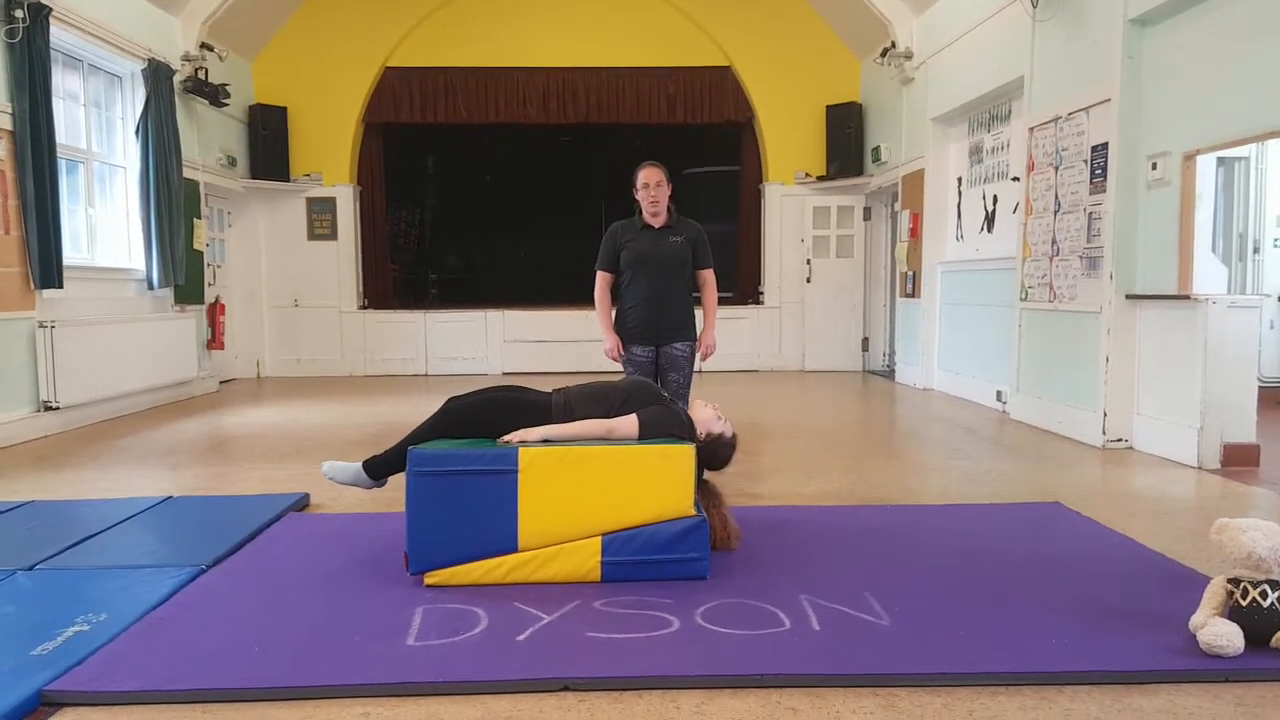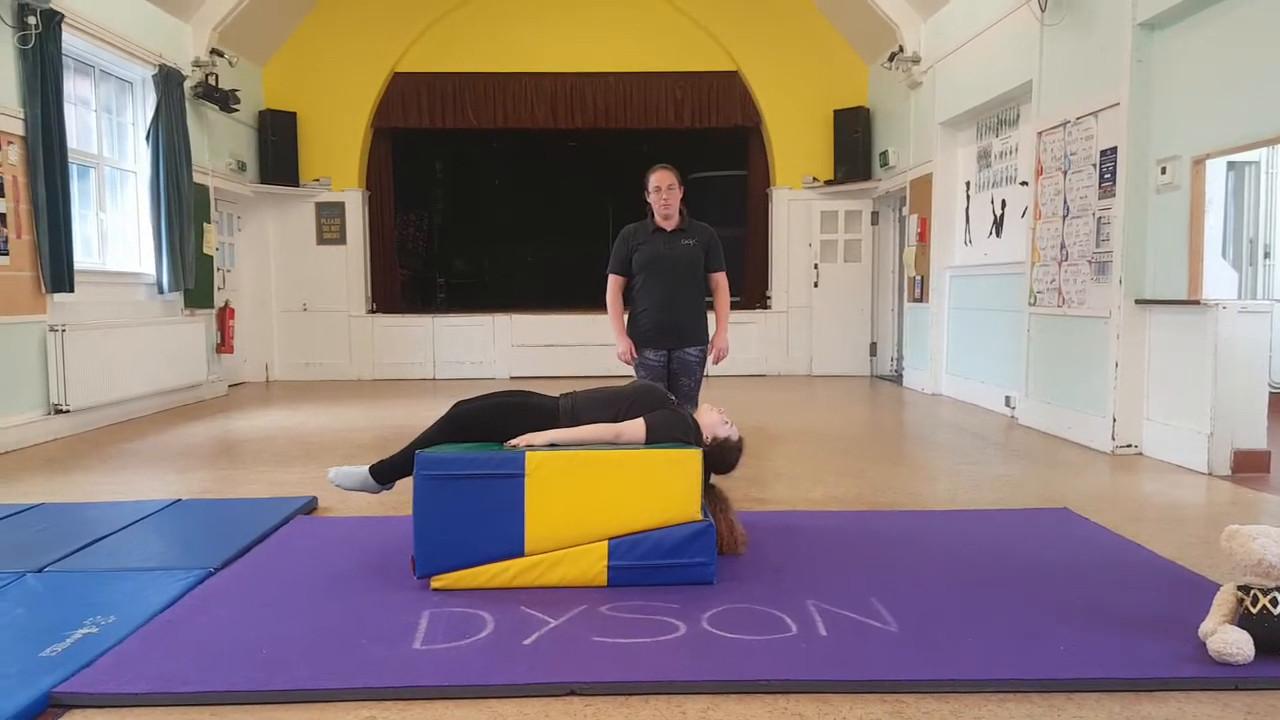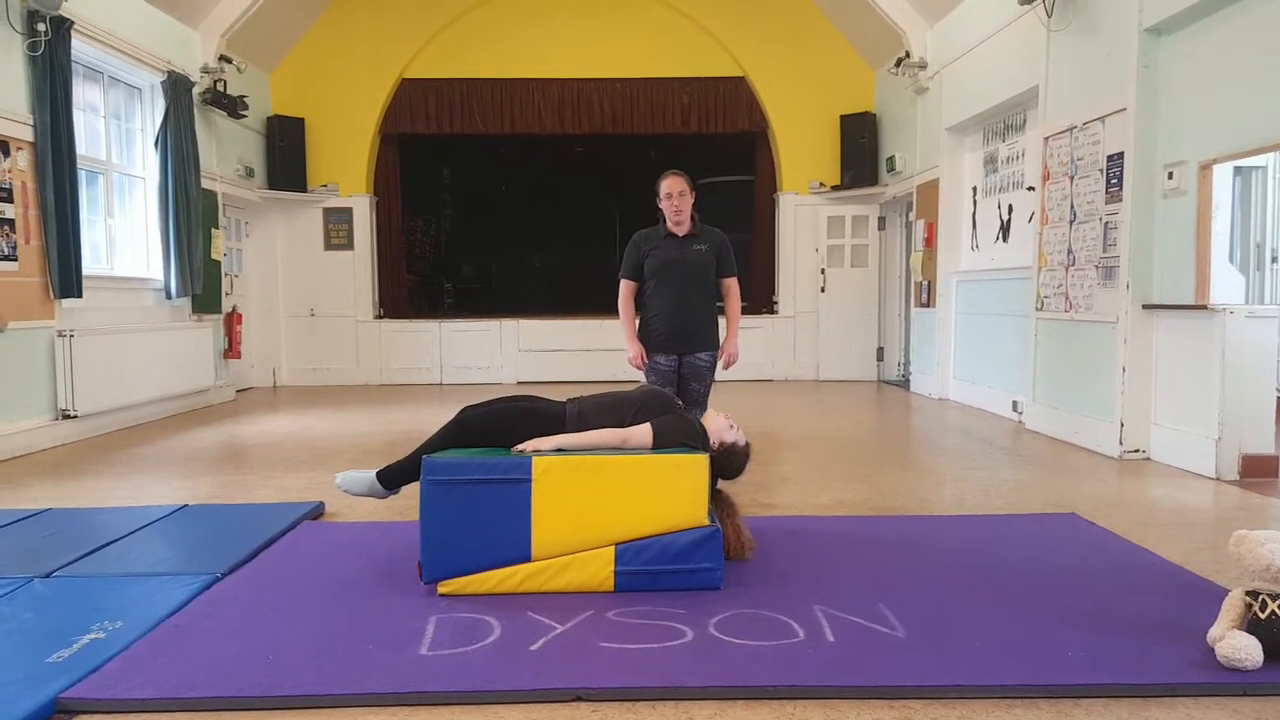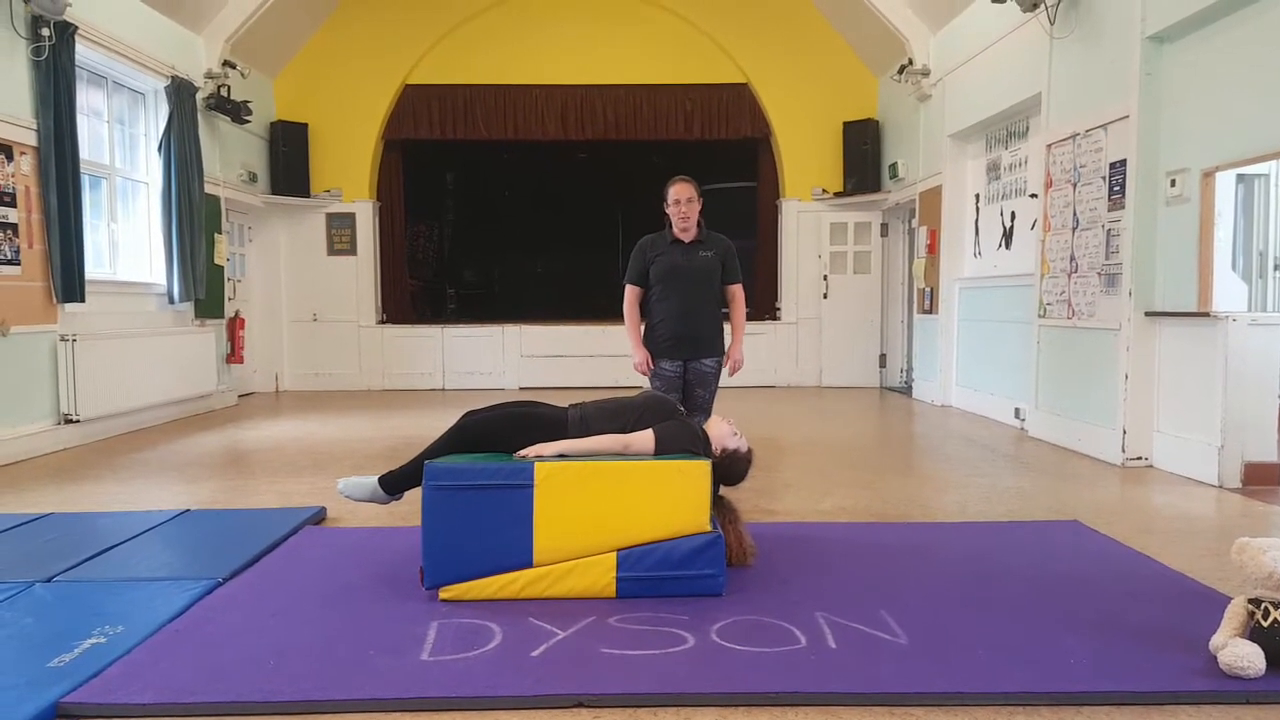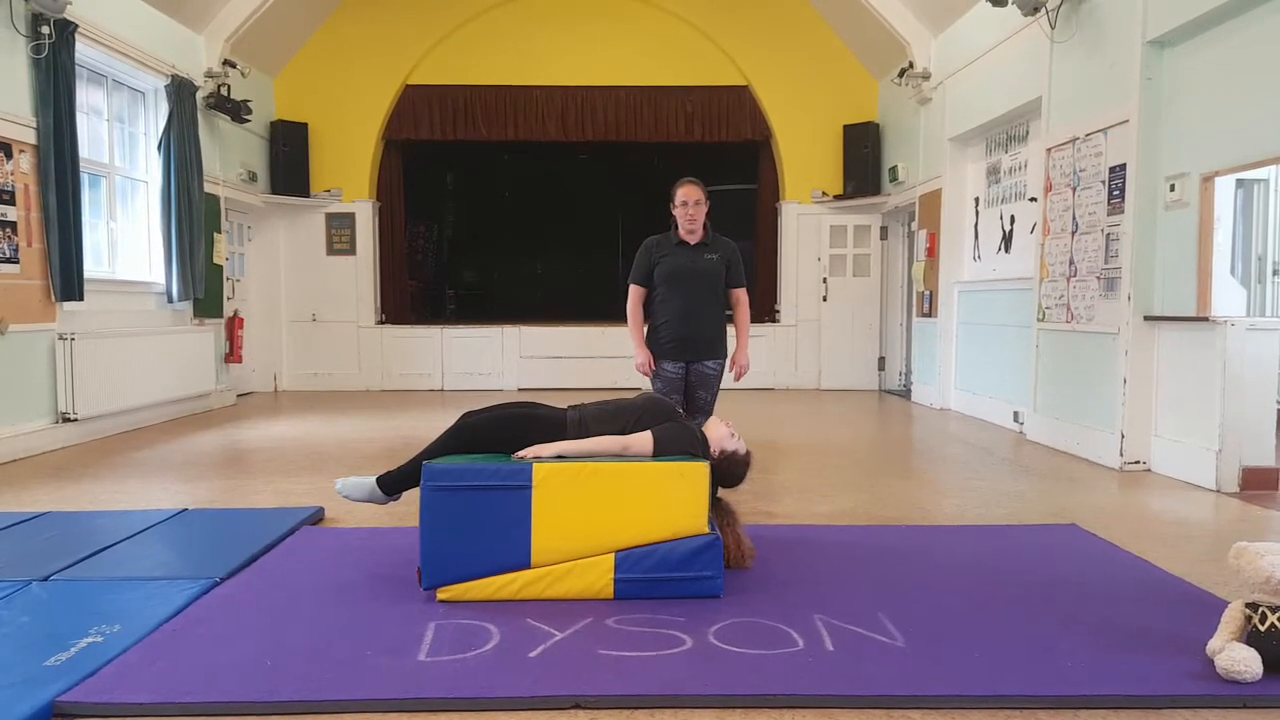
dt=0.5s
person 1, frame 1
left shoulder: (674, 423)
right shoulder: (671, 411)
left elbow: (608, 429)
left wrist: (540, 433)
left hip: (550, 417)
right hip: (551, 405)
left knee: (454, 417)
right knee: (456, 407)
left ankle: (373, 471)
right ankle: (378, 467)
person 1, frame 2
left shoulder: (680, 427)
right shoulder: (677, 414)
left elbow: (615, 433)
left wrist: (546, 436)
left hip: (555, 421)
right hip: (557, 408)
left knee: (461, 422)
right knee: (463, 412)
left ankle: (379, 475)
right ankle: (383, 471)
person 1, frame 3
left shoulder: (688, 433)
right shoulder: (685, 419)
left elbow: (623, 437)
left wrist: (553, 440)
left hip: (562, 425)
right hip: (563, 415)
left knee: (468, 426)
right knee: (471, 417)
left ankle: (386, 480)
right ankle: (390, 477)
person 1, frame 4
left shoulder: (689, 439)
right shoulder: (688, 426)
left elbow: (624, 444)
left wrist: (556, 447)
left hip: (565, 432)
right hip: (566, 419)
left knee: (469, 432)
right knee: (472, 421)
left ankle: (389, 486)
right ankle: (393, 483)
person 1, frame 5
left shoulder: (688, 441)
right shoulder: (686, 429)
left elbow: (623, 445)
left wrist: (554, 449)
left hip: (564, 433)
right hip: (567, 419)
left knee: (468, 433)
right knee: (471, 422)
left ankle: (387, 486)
right ankle: (392, 484)
person 2, frame 1
left shoulder: (691, 231)
right shoulder: (618, 233)
left elbow: (707, 281)
right elbow: (603, 285)
left wrist: (709, 328)
right wrist: (608, 333)
left hip: (679, 337)
right hip: (635, 337)
left knee: (677, 406)
person 2, frame 2
left shoulder: (703, 235)
right shoulder: (631, 236)
left elbow: (719, 285)
right elbow: (614, 289)
left wrist: (721, 332)
right wrist: (620, 336)
left hip: (691, 341)
right hip: (647, 341)
left knee: (686, 409)
person 2, frame 3
left shoulder: (715, 240)
right shoulder: (642, 241)
left elbow: (730, 290)
right elbow: (626, 294)
left wrist: (732, 337)
right wrist: (632, 341)
left hip: (702, 346)
right hip: (657, 346)
left knee: (695, 414)
person 2, frame 4
left shoulder: (721, 246)
right shoulder: (648, 246)
left elbow: (735, 296)
right elbow: (631, 299)
left wrist: (736, 344)
right wrist: (637, 346)
left hip: (707, 352)
right hip: (663, 352)
left knee: (700, 420)
person 2, frame 5
left shoulder: (726, 249)
right shoulder: (653, 247)
left elbow: (739, 301)
right elbow: (635, 299)
left wrist: (742, 348)
right wrist: (639, 347)
left hip: (709, 354)
right hip: (665, 353)
left knee: (700, 422)
